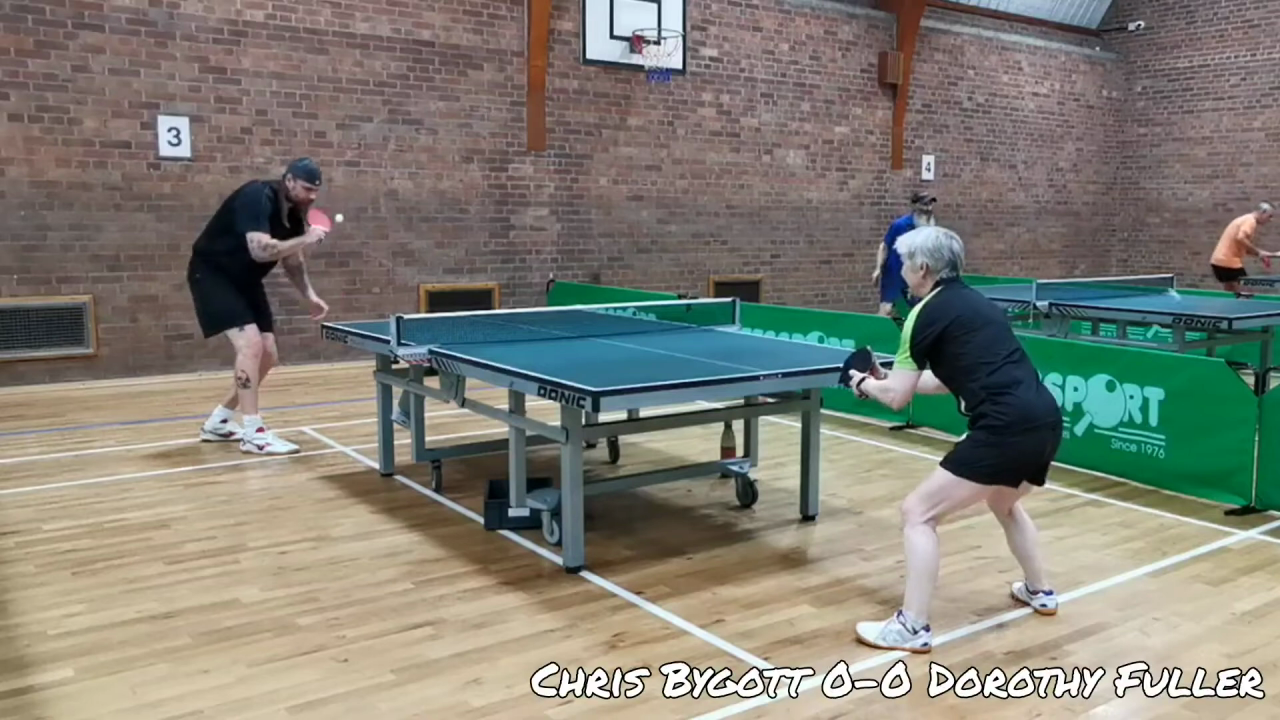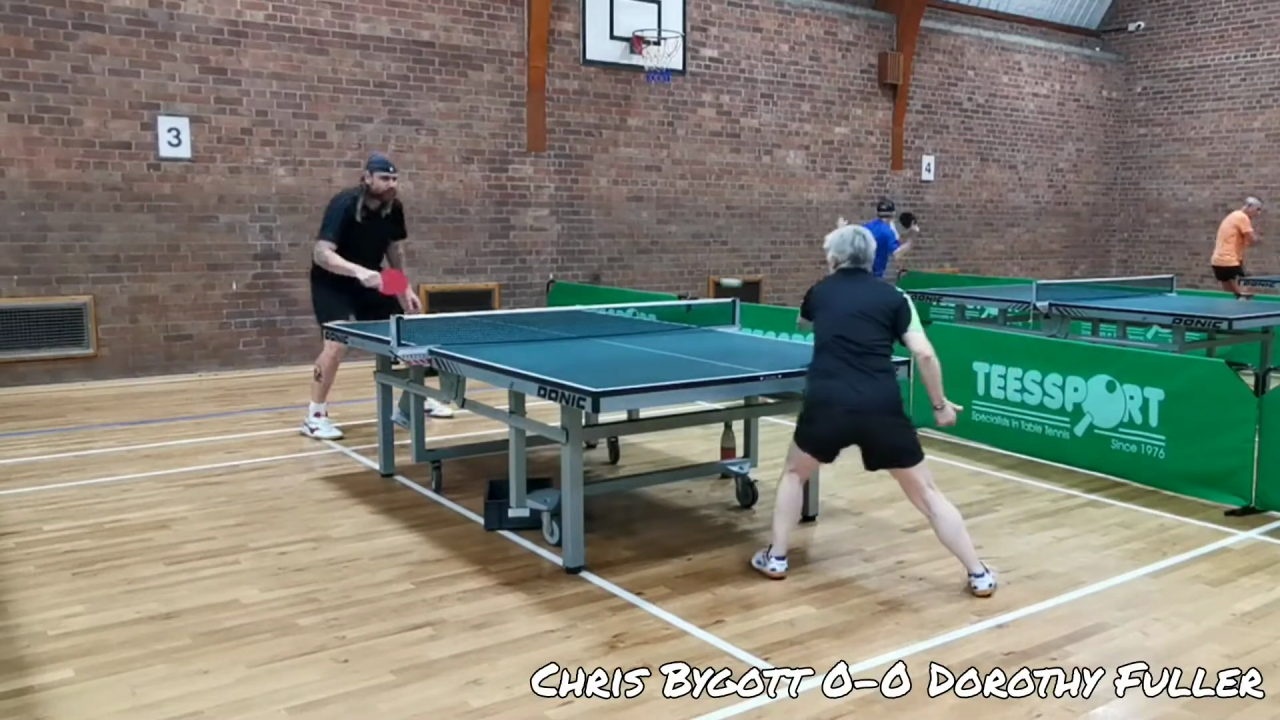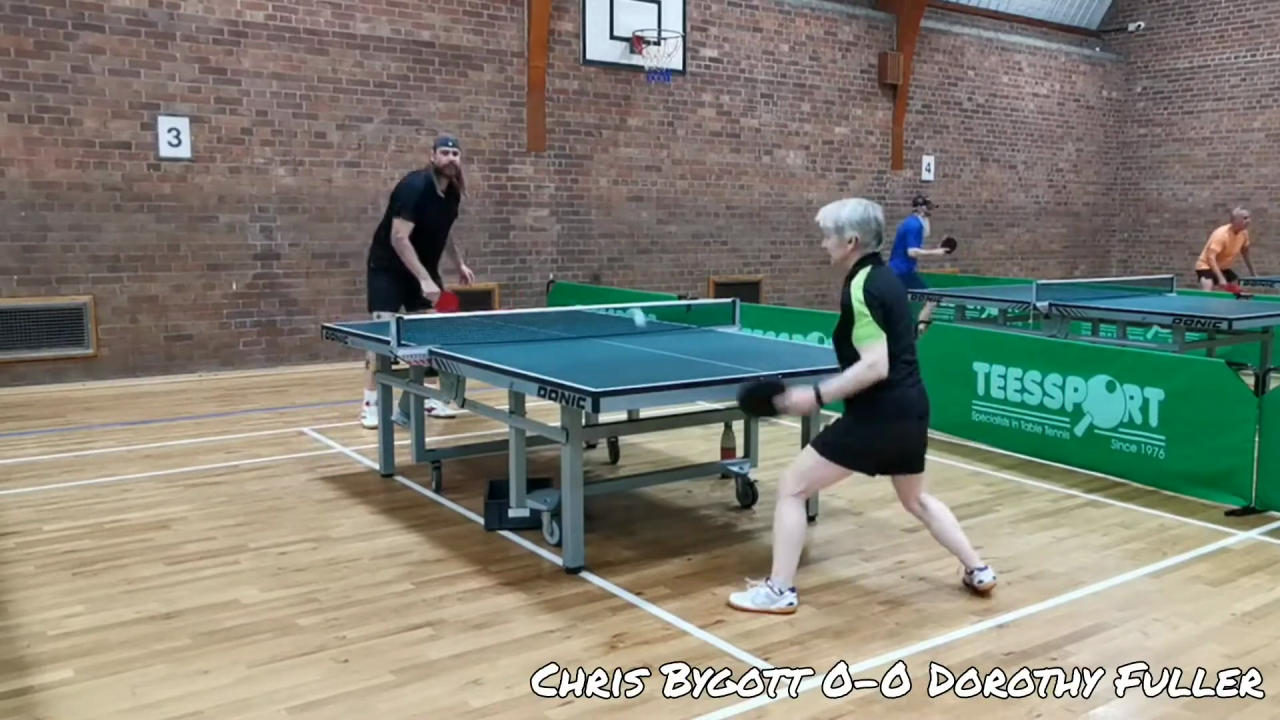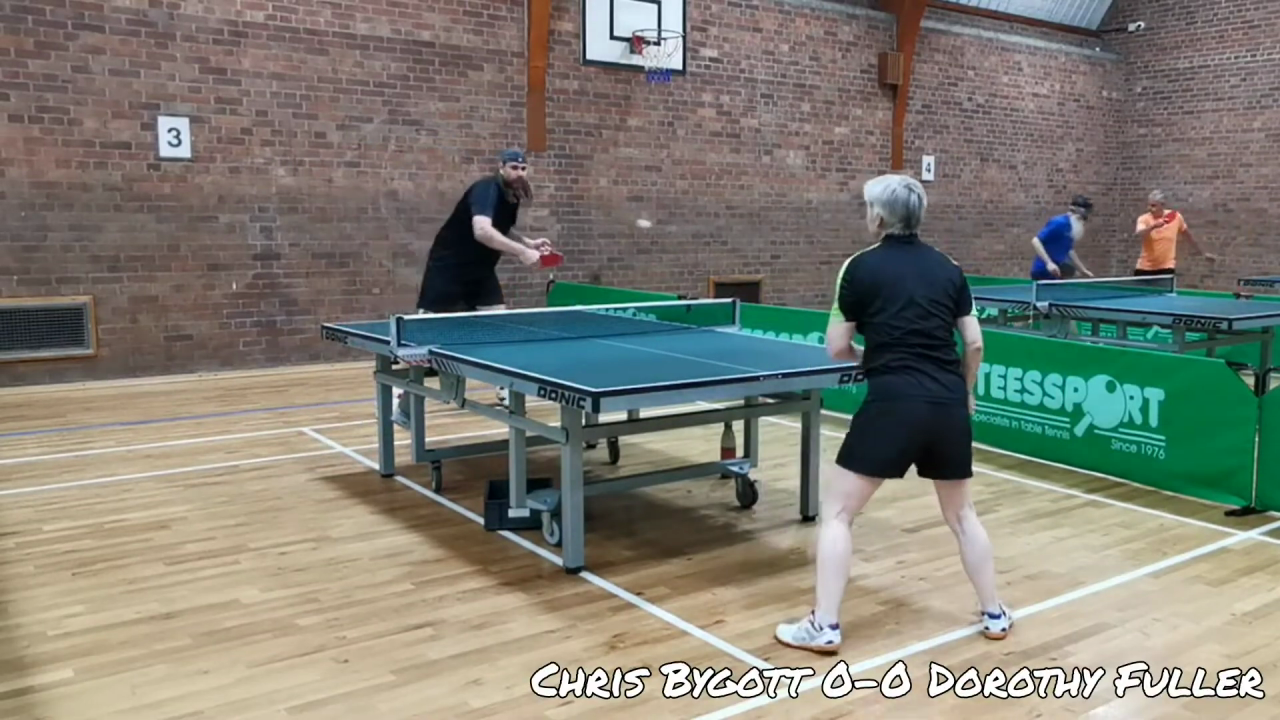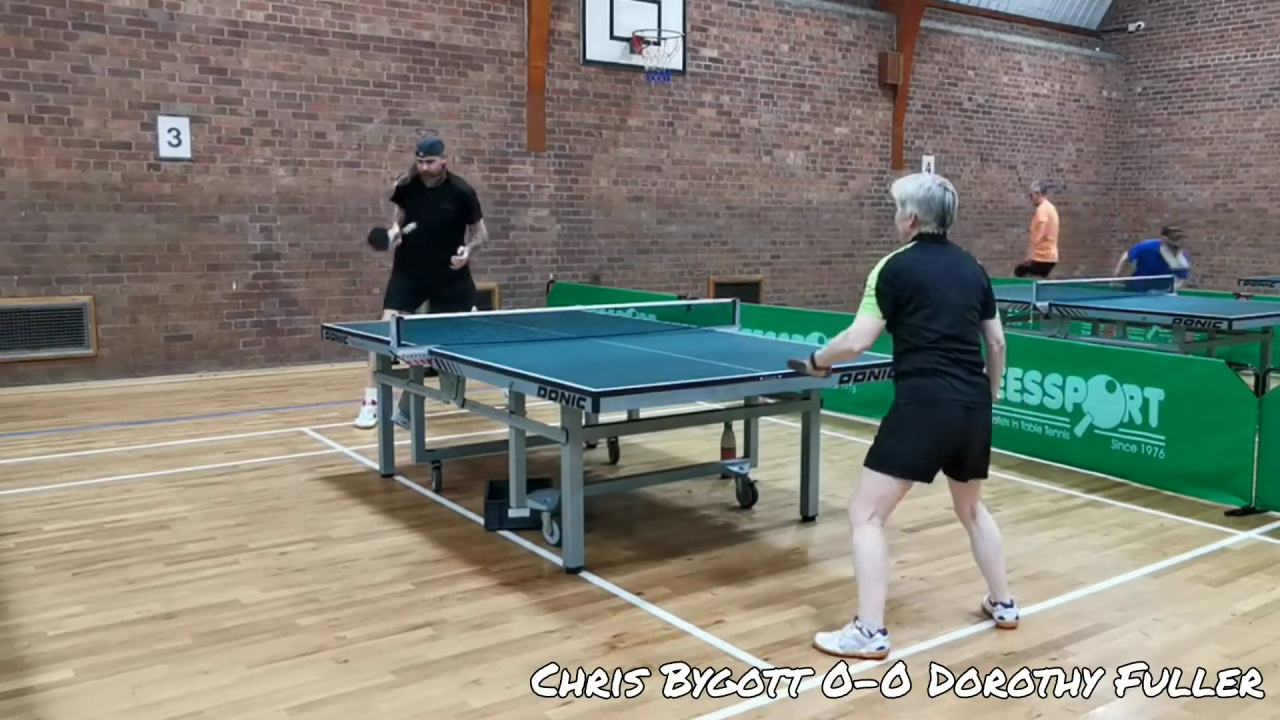
dt=1s
person 1, frame 1
left shoulder: (928, 312)
right shoulder: (972, 302)
left elbow: (898, 397)
left wrist: (865, 383)
right wrist: (888, 377)
left hip: (1007, 428)
right hip: (1044, 420)
left knee: (918, 513)
right knee: (1003, 503)
left ankle: (912, 627)
right ankle: (1039, 591)
person 1, frame 2
left shoulder: (819, 292)
right shoulder: (893, 296)
right elbow: (924, 354)
right wrist: (940, 403)
left hip: (825, 403)
right hip: (881, 406)
left knee: (794, 473)
right knee: (926, 494)
left ankle: (775, 557)
right ankle: (978, 574)
person 1, frame 3
left shoulder: (862, 291)
right shoulder: (882, 279)
left elbow: (875, 367)
left wrist: (817, 395)
left hip: (883, 413)
right hip: (911, 411)
left knee: (791, 487)
right knee: (917, 500)
left ankle: (780, 590)
right ankle: (977, 570)
person 1, frame 4
left shoulder: (860, 269)
right shoulder: (948, 269)
left elbow: (836, 348)
right elbow: (974, 344)
right wrist: (966, 392)
left hip: (894, 403)
right hip: (949, 404)
left knee: (837, 512)
right knee: (960, 514)
left ankle: (824, 625)
right ankle: (994, 614)
person 1, frame 5
left shoulder: (895, 267)
right shoulder: (973, 269)
left elbow: (858, 341)
right elbow: (996, 343)
left wrist: (817, 361)
right wrist: (990, 395)
left hip: (922, 405)
right hip: (972, 405)
left knee: (866, 515)
right knee: (970, 507)
left ankle: (870, 632)
right ankle: (1002, 603)
person 2, frame 1
left shoulder: (296, 211)
right shoulder: (259, 197)
left elbow: (291, 257)
right elbow: (260, 249)
left wrist: (309, 294)
right wrist: (306, 241)
left hip: (246, 280)
right hip: (213, 274)
left knee: (267, 356)
right knee: (251, 345)
left ankle: (218, 421)
right ankle: (254, 432)
person 2, frame 2
left shoulder: (394, 208)
right shoulder: (344, 205)
left elbow: (395, 249)
right elbow: (321, 254)
left wrist: (406, 289)
right wrist: (359, 272)
left hip: (371, 284)
right hip: (331, 283)
right knee: (336, 345)
right ankle: (315, 415)
person 2, frame 3
left shoulder: (454, 192)
right shoulder: (415, 187)
right elbow: (399, 238)
left wrist: (459, 264)
right wrist: (425, 280)
left hip: (424, 271)
right hip: (389, 268)
left ankle: (428, 399)
right ankle: (370, 402)
person 2, frame 4
left shoulder: (514, 198)
right shoulder: (487, 191)
right elbow: (482, 232)
left wrist: (529, 243)
right wrist: (522, 251)
left hip: (481, 272)
right hip: (447, 268)
left ankle: (505, 390)
right ankle: (398, 394)
person 2, frame 5
left shoulder: (461, 191)
right shoulder: (406, 185)
left elbow: (480, 231)
left wrist: (468, 250)
right wrist: (395, 229)
left hip: (451, 275)
right hip: (409, 273)
right ankle: (371, 402)
